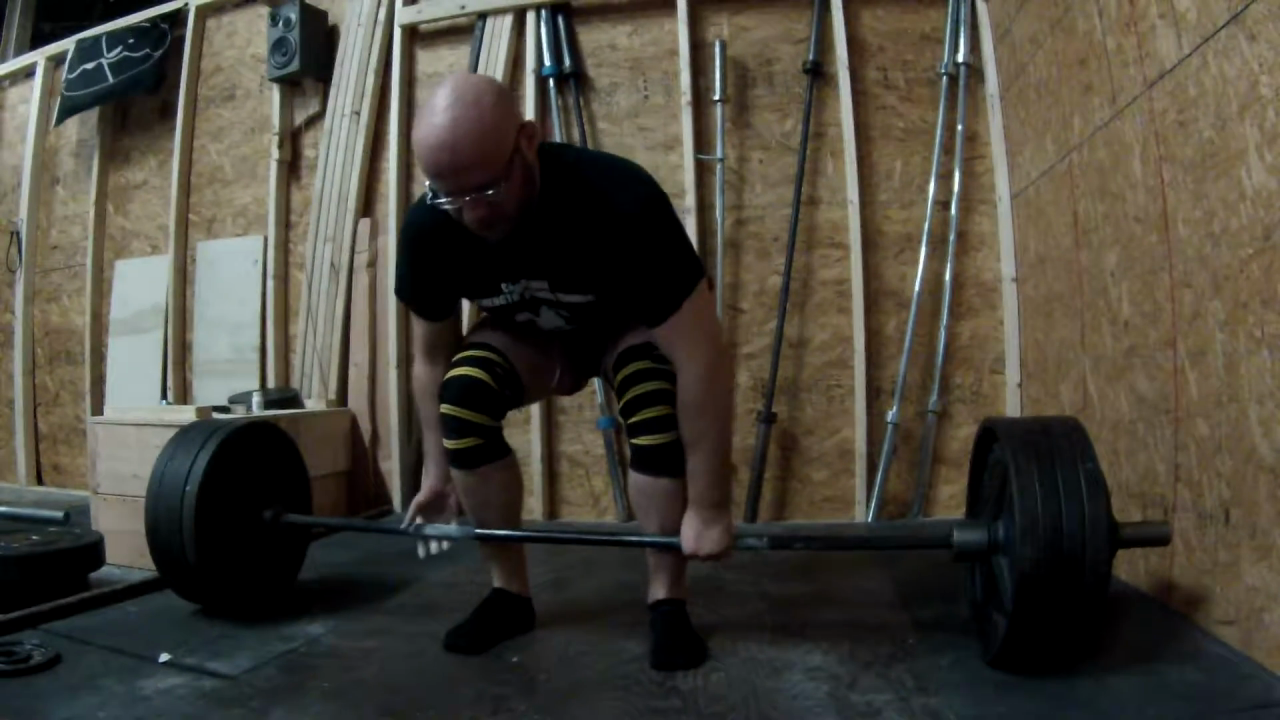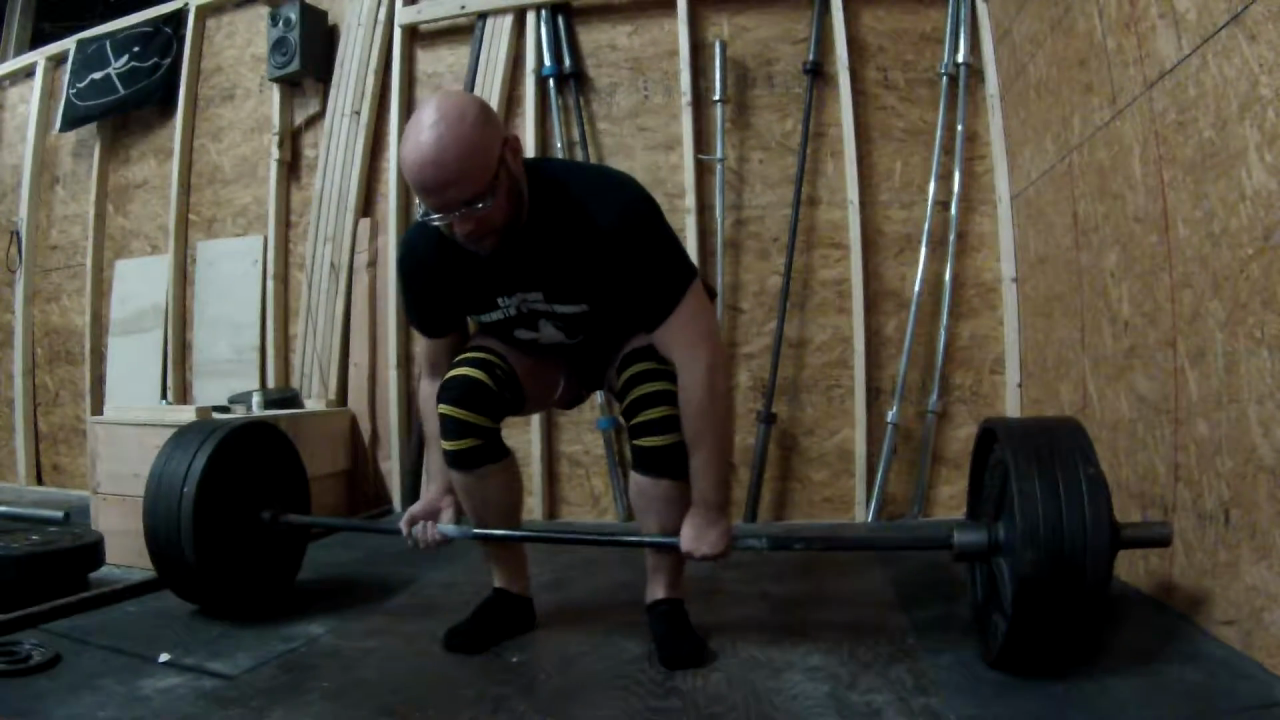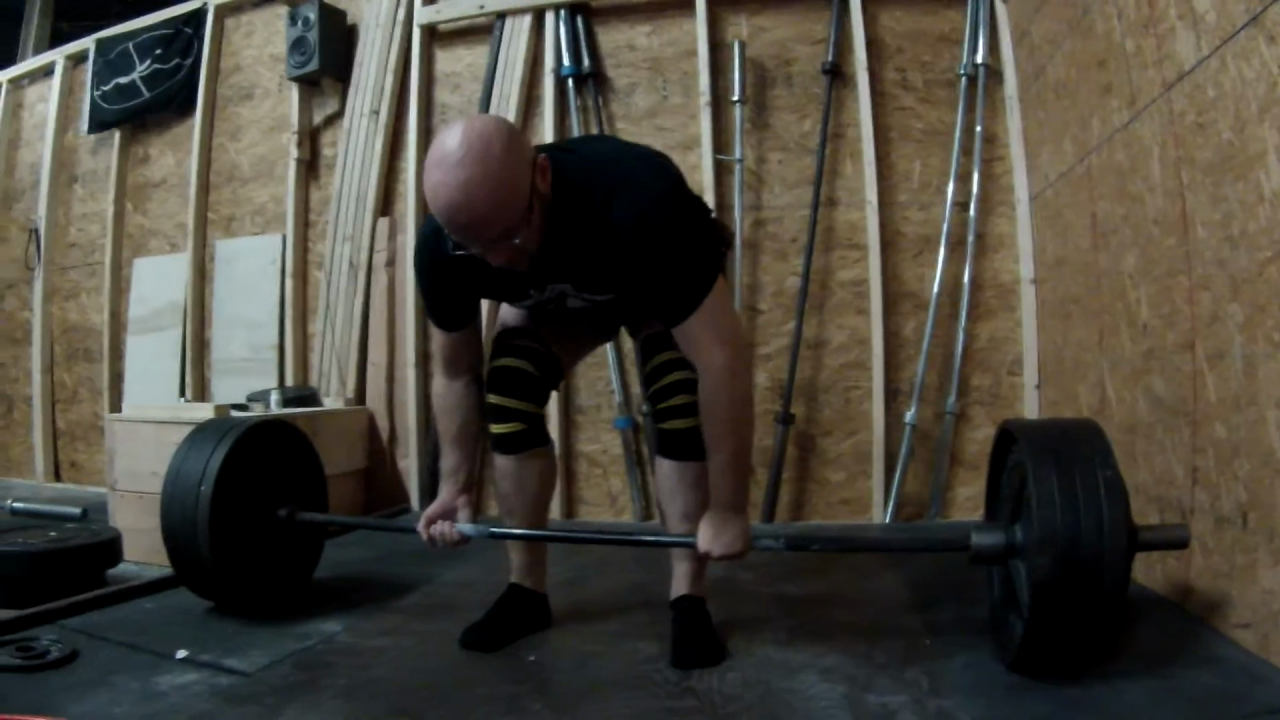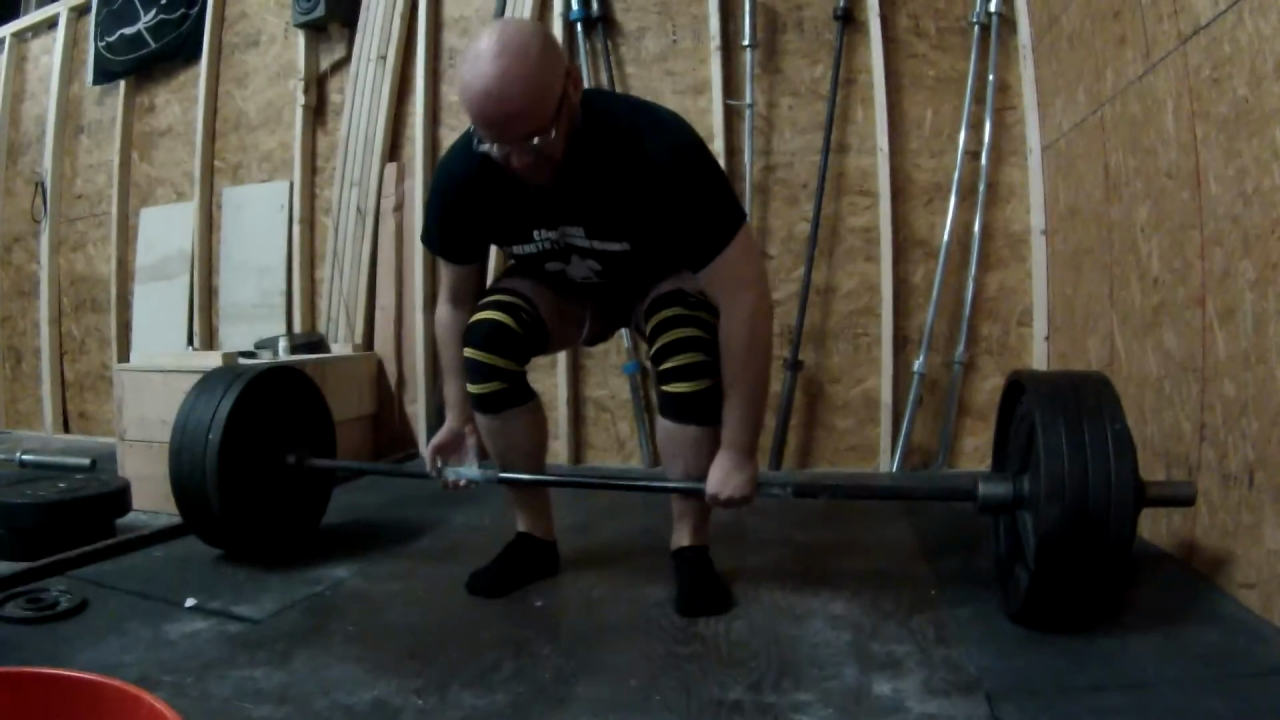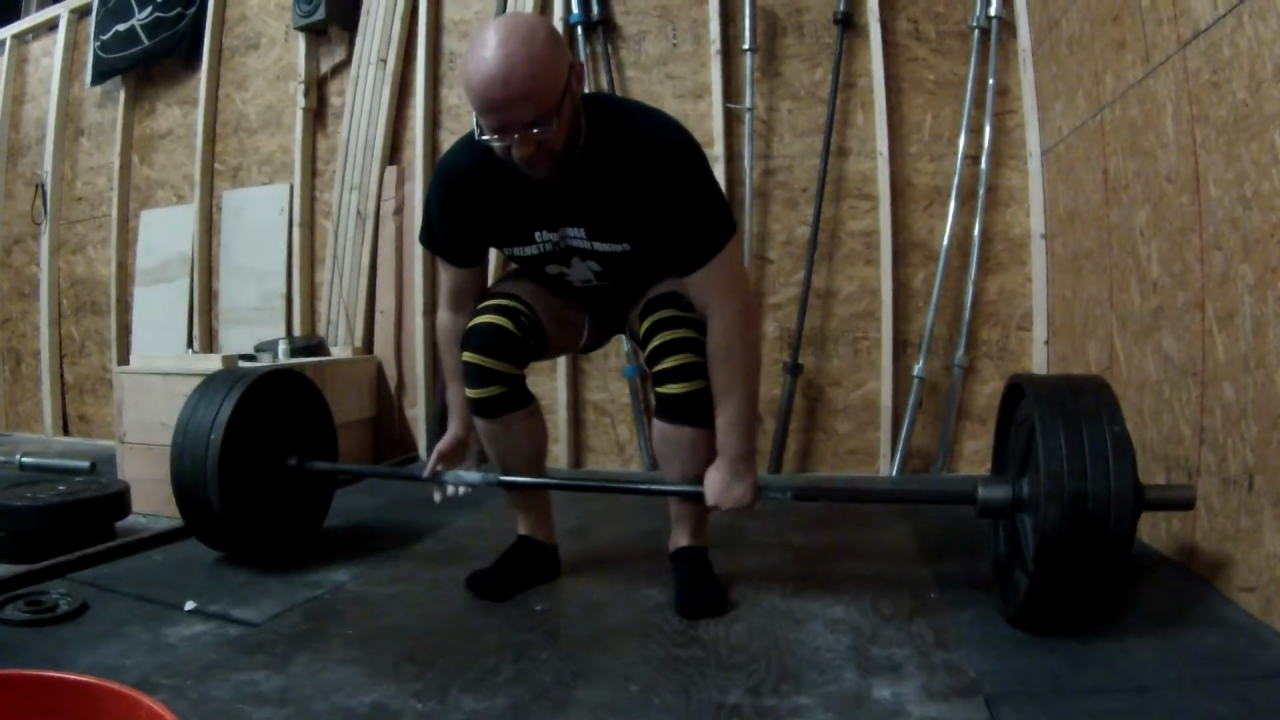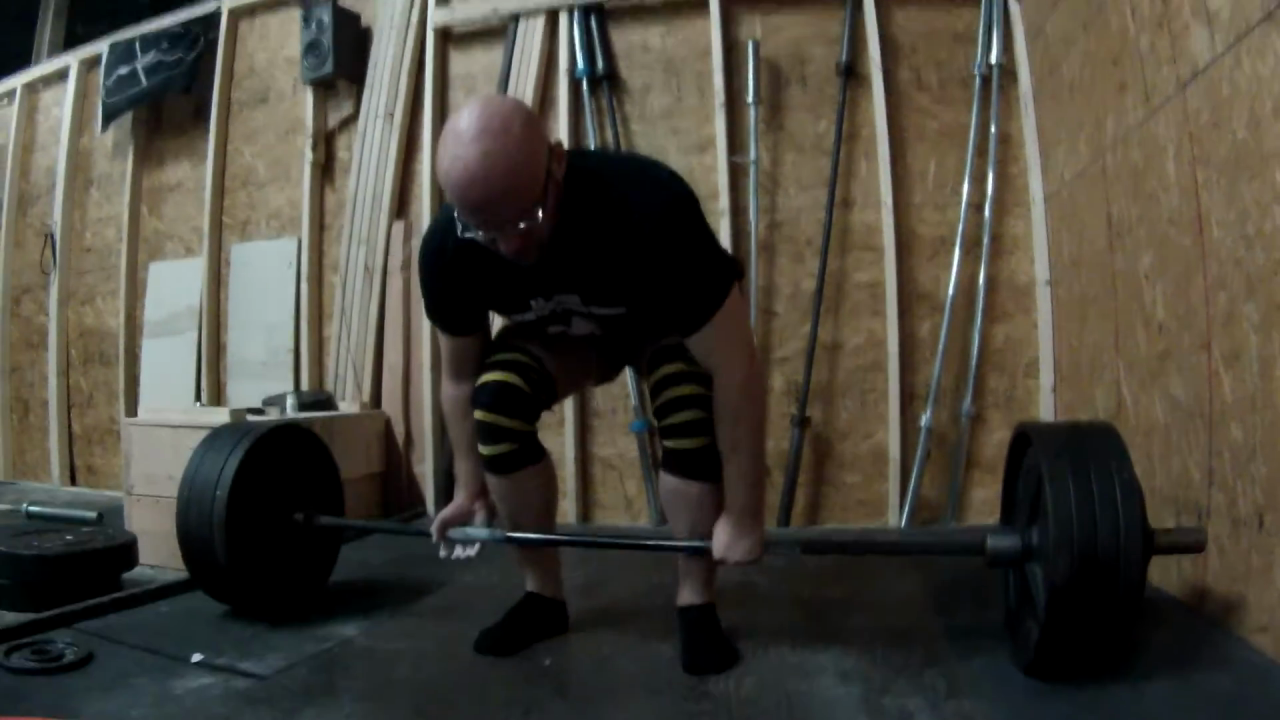
dt=0.5s
person 1, frame 1
left shoulder: (618, 202)
right shoulder: (427, 230)
left elbow: (702, 359)
right elbow: (431, 357)
left wrist: (707, 508)
right wrist: (437, 474)
left hip: (628, 324)
right hip: (531, 333)
left knee: (656, 404)
right knee: (462, 399)
left ankle: (666, 599)
right ankle: (510, 591)
person 1, frame 2
left shoulder: (609, 212)
right shoulder: (425, 251)
left elbow: (701, 360)
right elbow: (435, 376)
left wrist: (708, 510)
right wrist: (438, 487)
left hip: (631, 337)
right hip: (531, 350)
left knee: (662, 405)
right knee: (460, 401)
left ankle: (665, 599)
right ankle: (510, 592)
person 1, frame 3
left shoulder: (638, 202)
right shoulder: (442, 244)
left elbow: (722, 362)
right elbow: (453, 370)
left wrist: (727, 511)
right wrist: (454, 486)
left hip: (660, 285)
left knee: (681, 403)
right knee: (508, 400)
left ankle: (687, 598)
right ankle: (526, 588)
person 1, frame 4
left shoulder: (658, 151)
right shoulder: (461, 177)
left elbow: (745, 298)
right elbow: (455, 302)
left wrist: (738, 452)
right wrist: (456, 415)
left hip: (661, 275)
right hip: (557, 285)
left knee: (689, 353)
right knee: (486, 342)
left ankle: (689, 545)
right ankle: (534, 535)
person 1, frame 5
left shoulder: (656, 152)
right shoulder: (461, 176)
left elbow: (728, 308)
right elbow: (455, 306)
left wrist: (734, 459)
right wrist: (460, 421)
left hip: (656, 281)
right hip: (558, 290)
left knee: (683, 350)
right knee: (484, 344)
left ankle: (688, 546)
right ankle: (535, 539)
person 1, frame 6
left shoulder: (649, 209)
right shoulder: (447, 250)
left elbow: (734, 368)
right elbow: (459, 375)
left wrist: (742, 515)
right wrist: (470, 489)
left hip: (665, 319)
right hip: (561, 331)
left knee: (691, 409)
right knee: (496, 400)
left ankle: (695, 603)
right ankle: (543, 594)
